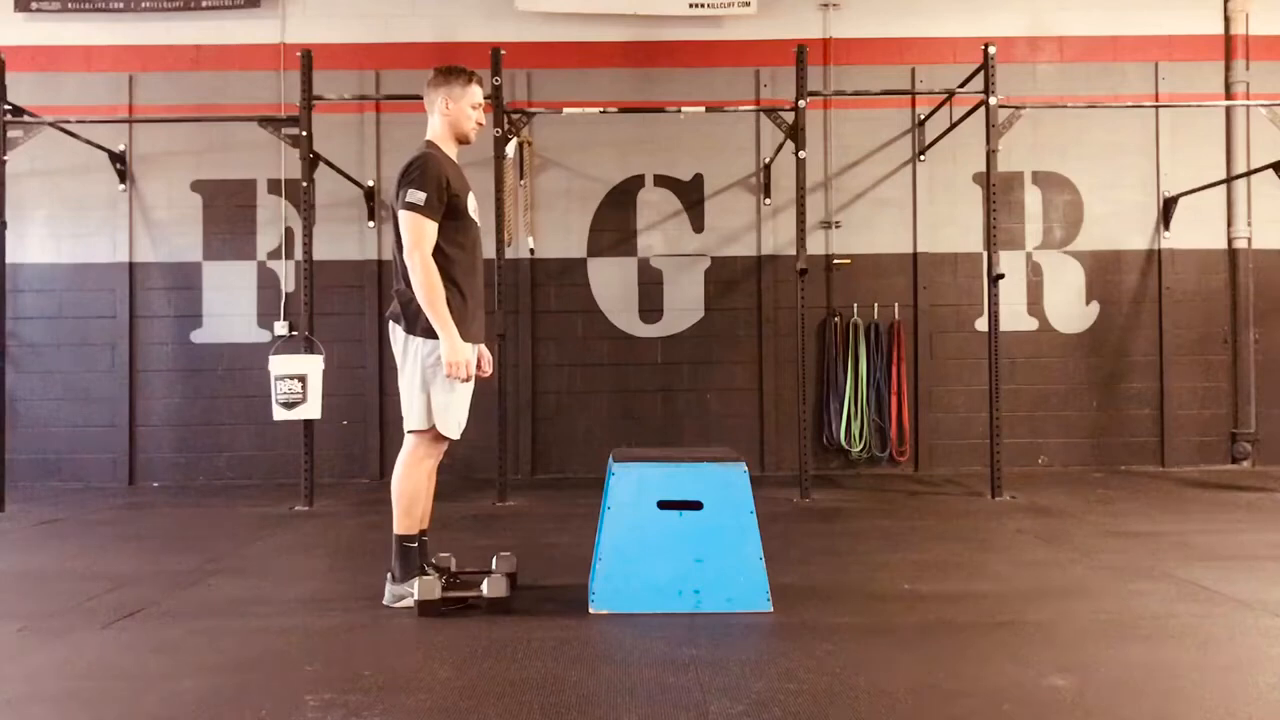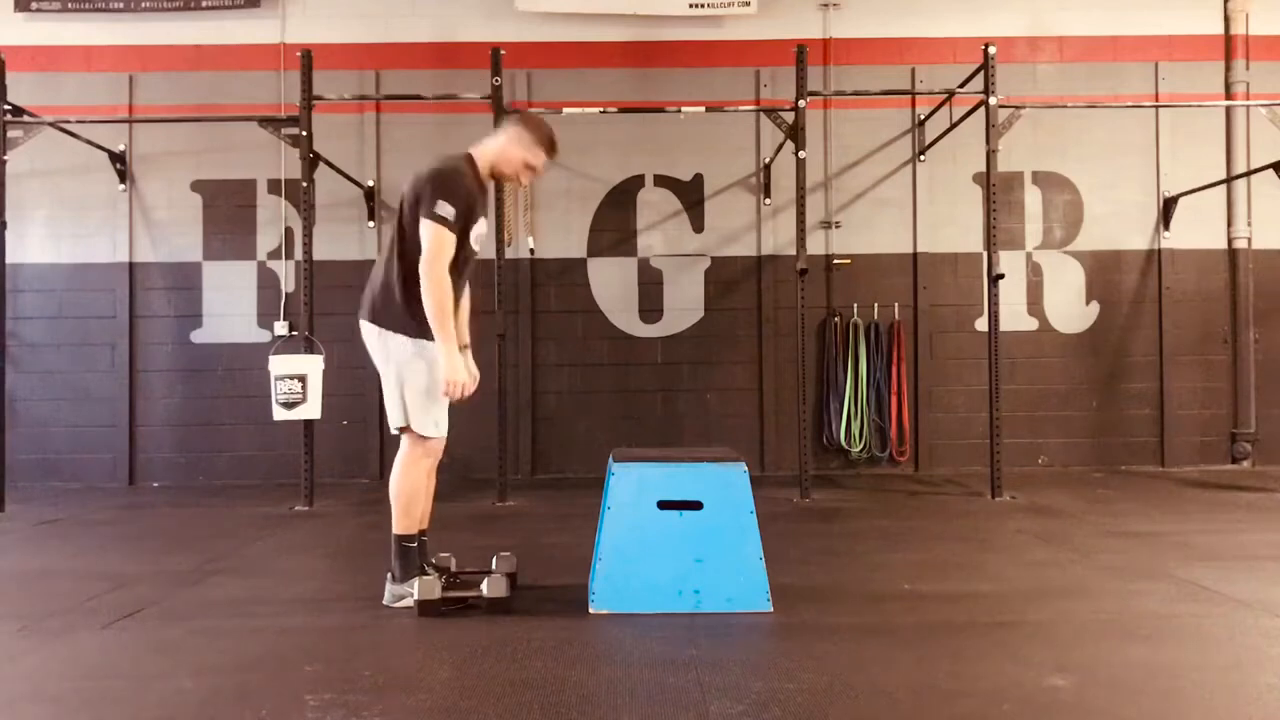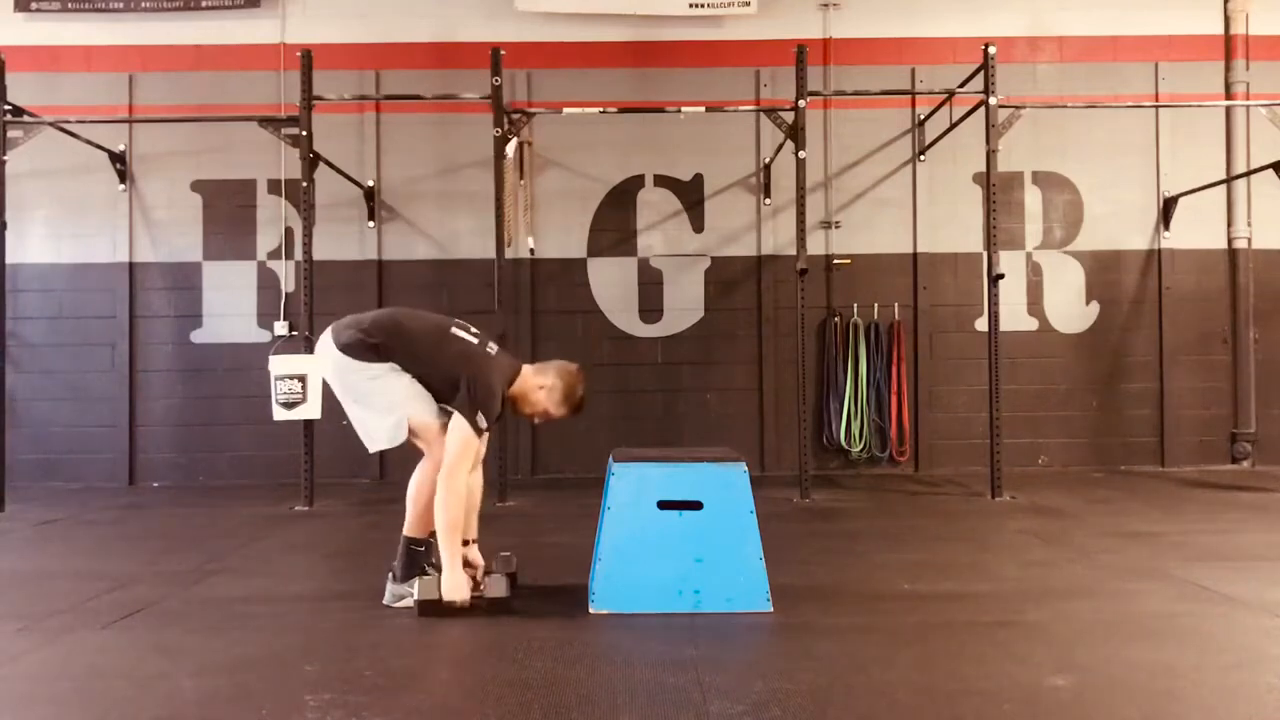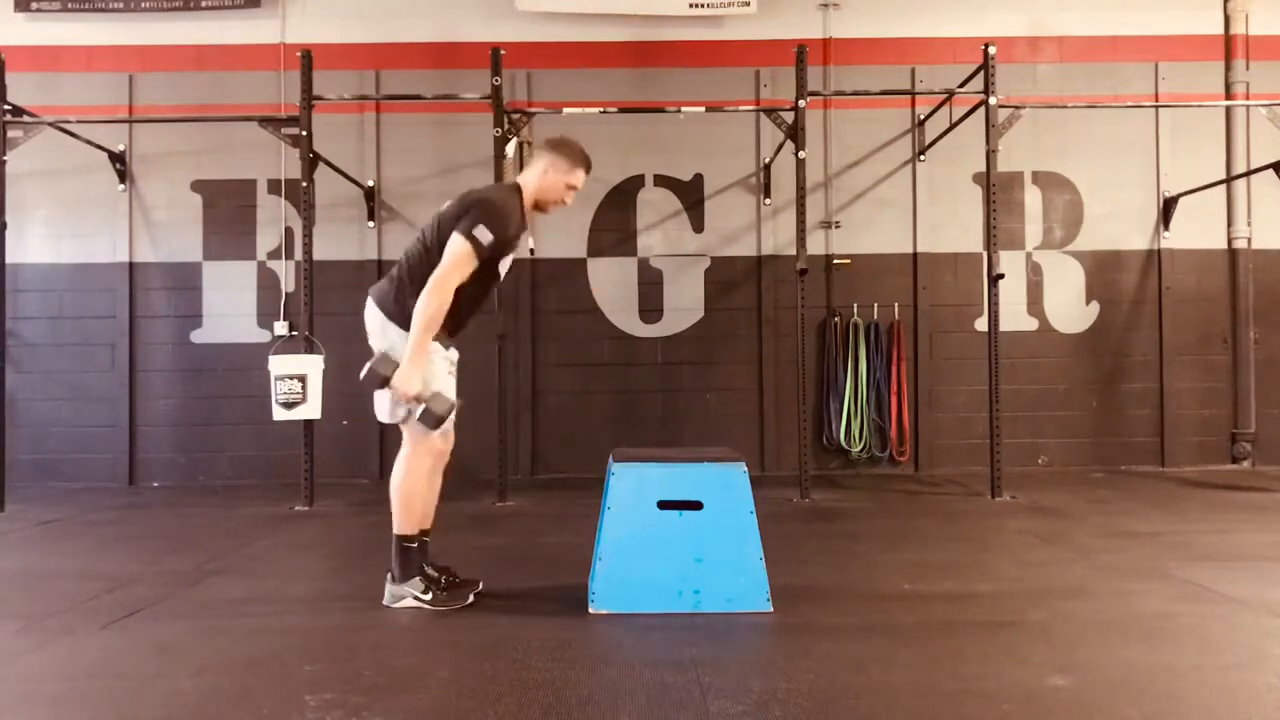
dt=0.7s
person 1, frame 1
left shoulder: (450, 172)
right shoulder: (426, 168)
right elbow: (418, 258)
left wrist: (472, 337)
right wrist: (449, 336)
left hip: (451, 334)
right hip: (433, 334)
left knee: (432, 445)
right knee: (424, 443)
left ankle: (418, 565)
right ankle: (403, 575)
person 1, frame 2
left shoulder: (474, 188)
right shoulder: (453, 181)
right elbow: (432, 268)
left wrist: (464, 349)
right wrist: (449, 351)
left hip: (414, 325)
right hip: (404, 324)
left knee: (428, 442)
right knee: (421, 439)
left ankle: (419, 564)
right ankle: (406, 576)
person 1, frame 3
left shoulder: (497, 375)
right shoulder: (487, 385)
left elbow: (471, 468)
right elbow: (453, 475)
left wrist: (469, 543)
right wrist: (452, 568)
left hip: (359, 349)
right hip: (355, 353)
left knee: (443, 448)
right knee: (441, 450)
left ankle: (416, 564)
right ankle: (408, 577)
person 1, frame 4
left shoulder: (506, 212)
right shoulder: (496, 212)
right elbow: (441, 284)
left wrist: (424, 355)
right wrist: (413, 364)
left hip: (417, 324)
right hip: (405, 320)
left knee: (435, 441)
right knee: (427, 443)
left ankle: (416, 566)
right ankle: (405, 577)
